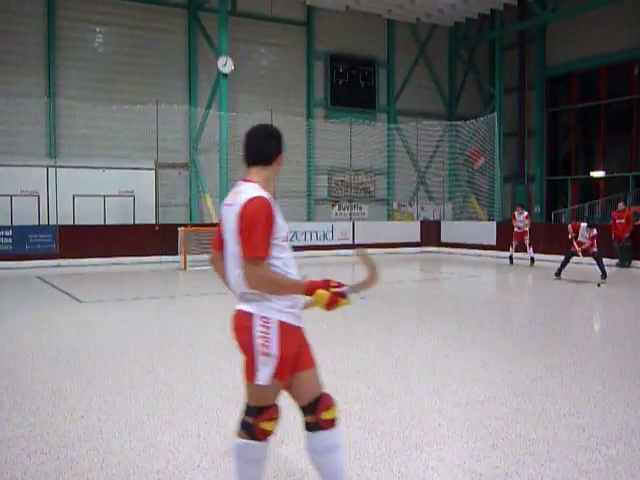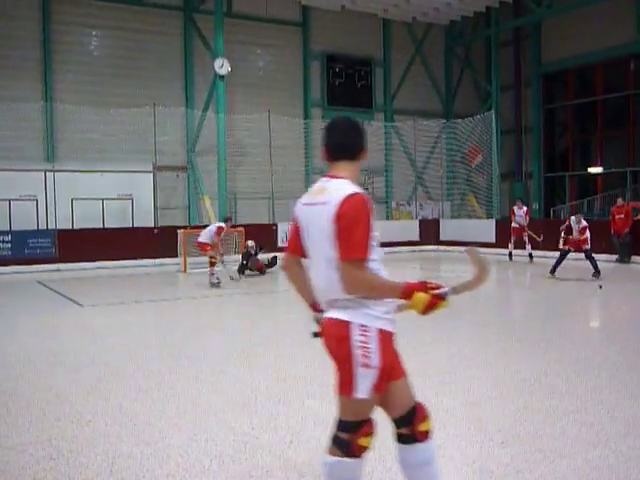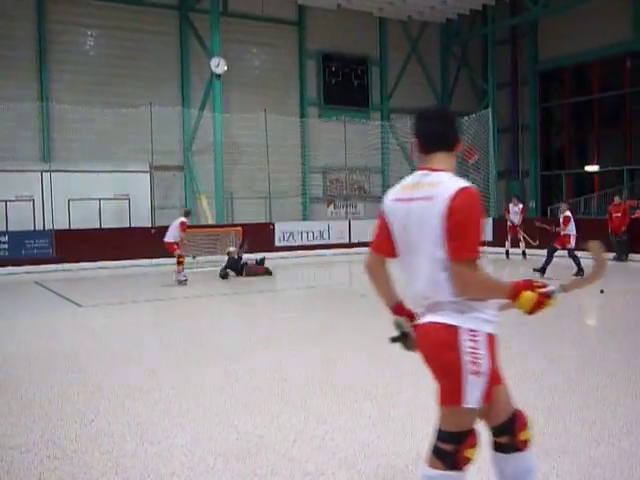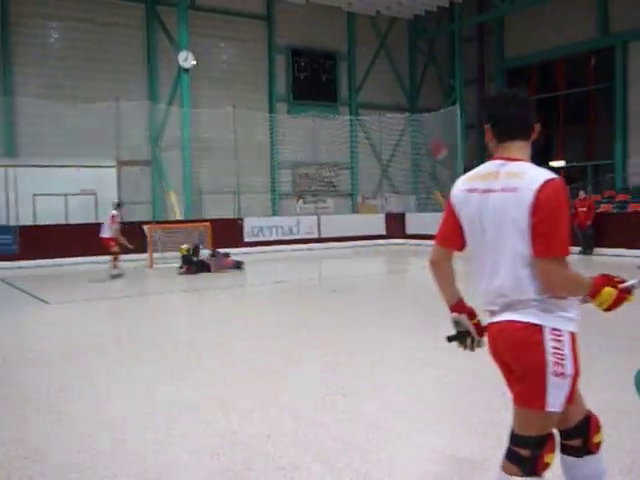
dt=0.2s
person 1, frame 1
left shoulder: (237, 197)
right shoulder: (258, 202)
left elbow: (217, 260)
right elbow: (255, 276)
right wrist: (310, 289)
left hip: (281, 322)
right hip: (267, 323)
left knee: (319, 407)
right knee: (260, 414)
person 1, frame 2
left shoulder: (309, 199)
right shoulder: (353, 199)
left elbow: (290, 264)
right elbow: (354, 279)
left wrist: (319, 307)
right wrist: (408, 292)
left hip: (352, 325)
right hip: (360, 329)
left knee: (411, 418)
right knee: (353, 430)
person 1, frame 3
left shoulder: (395, 195)
right shoulder: (461, 193)
left elbow: (373, 265)
right elbow: (466, 281)
left wrist: (401, 313)
right wrist: (517, 291)
left hip: (431, 328)
right hip: (462, 332)
left knee: (509, 426)
right knee: (454, 443)
person 1, frame 4
left shoulder: (464, 186)
right shoulder: (546, 184)
left elbow: (439, 259)
right elbow: (555, 278)
left wrist: (459, 312)
right wrist: (599, 288)
left hip: (501, 328)
right hip: (544, 332)
left knee: (580, 429)
